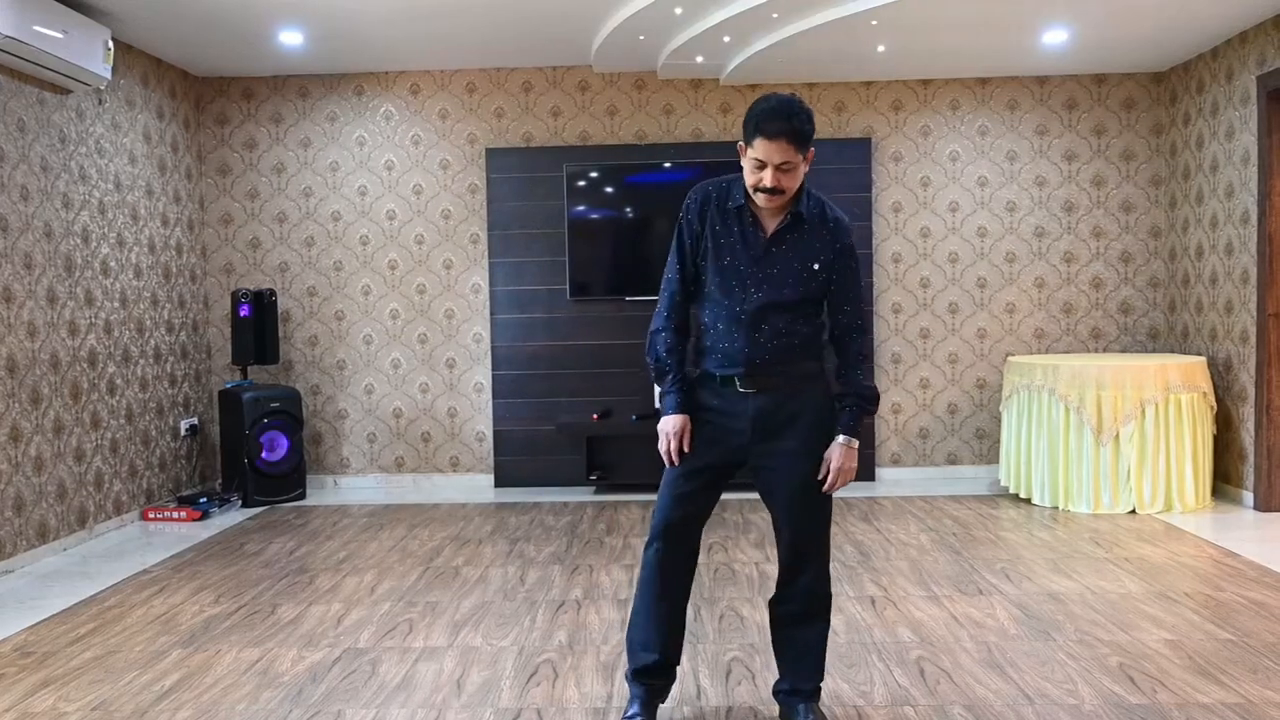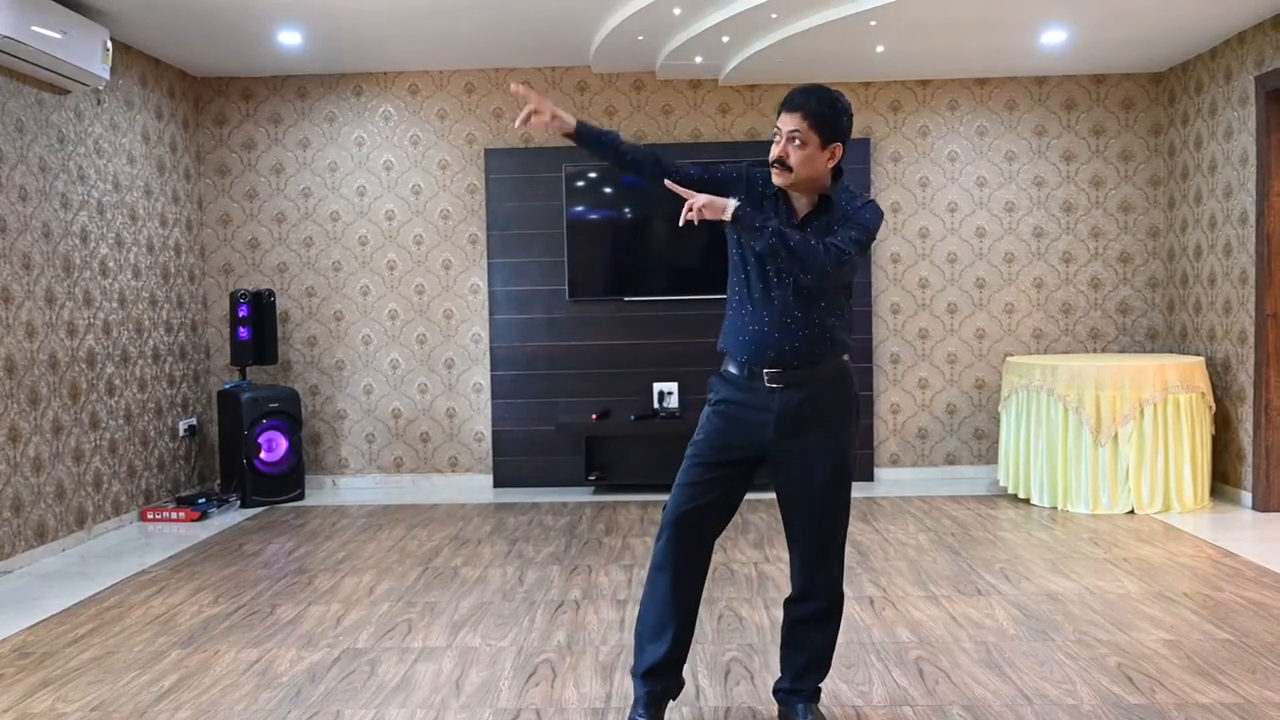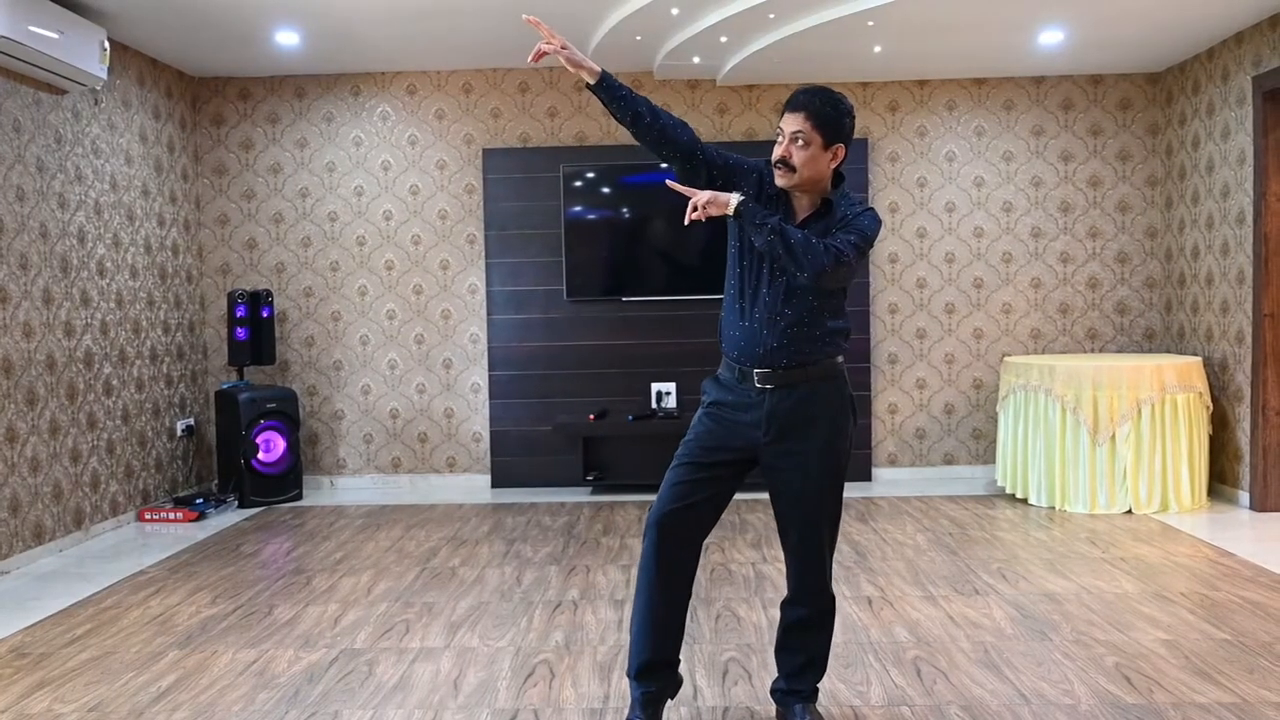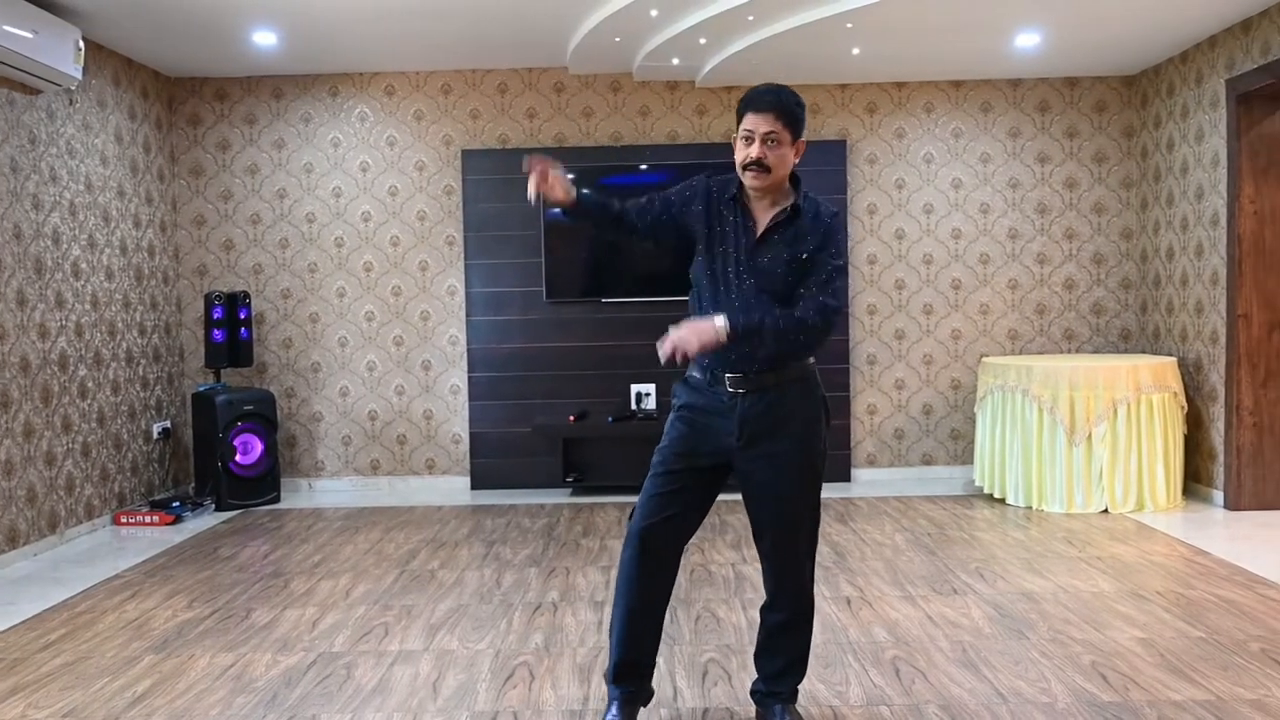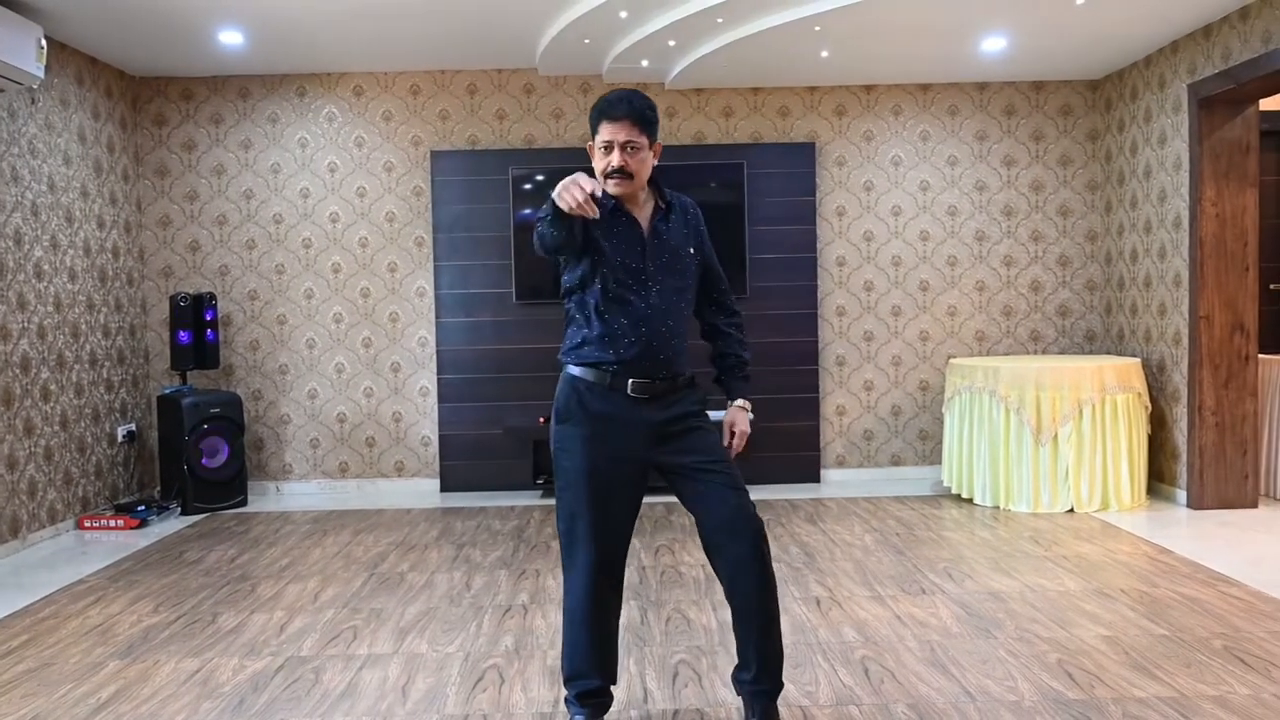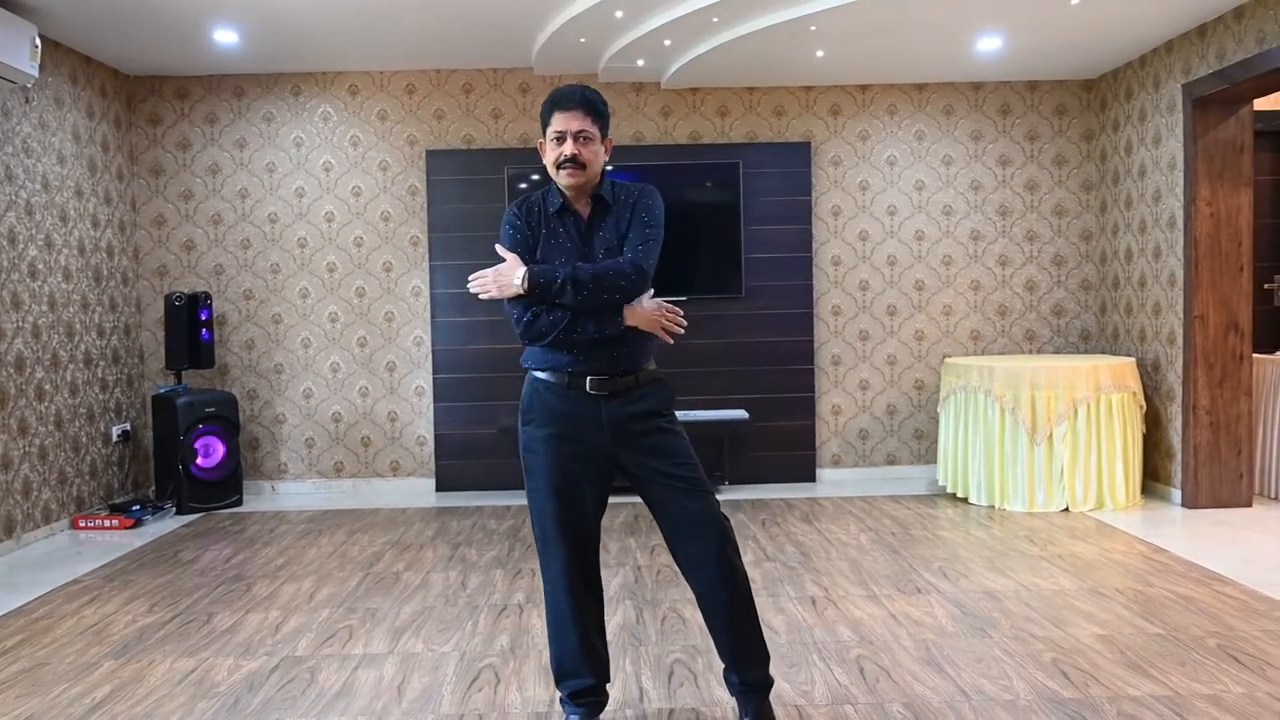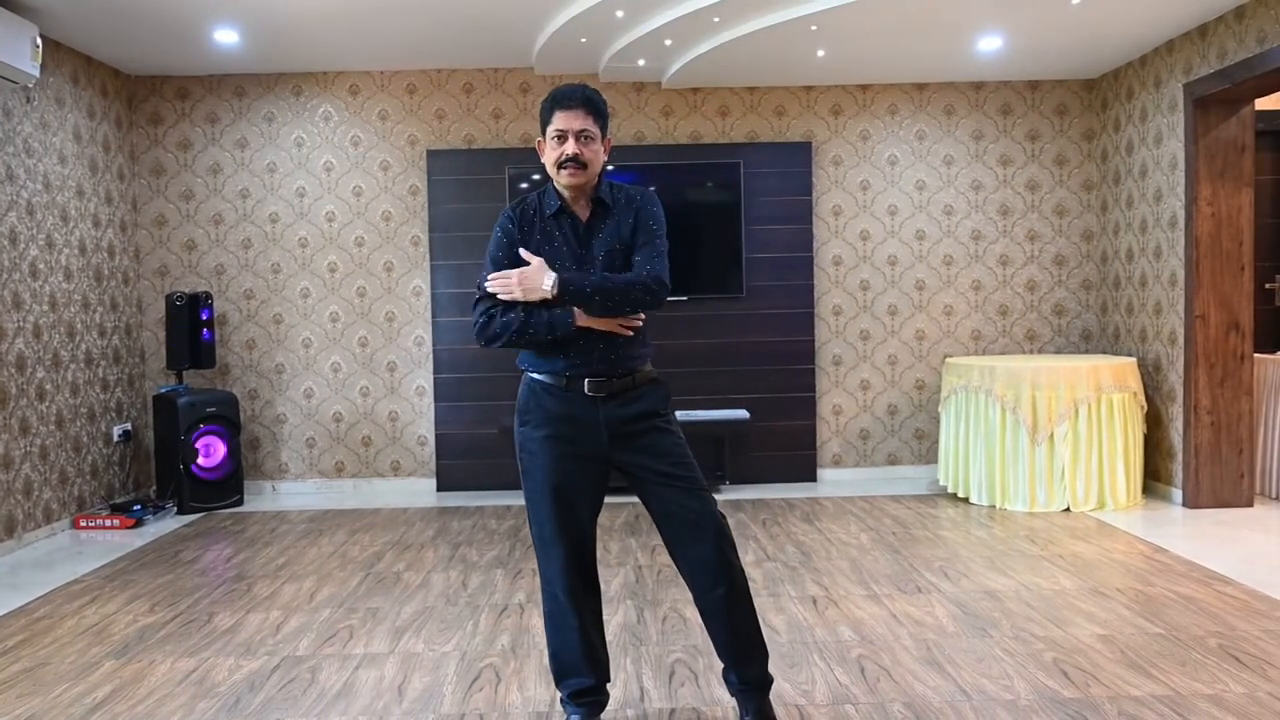
dt=0.7s
person 1, frame 1
left shoulder: (830, 229)
right shoulder: (704, 207)
left elbow: (851, 333)
right elbow: (672, 308)
left wrist: (848, 430)
right wrist: (673, 399)
left hip: (797, 403)
right hip: (712, 397)
left knee: (804, 551)
right knee: (669, 535)
person 1, frame 2
left shoulder: (858, 213)
right shoulder: (748, 184)
left elbow: (819, 261)
right elbow: (656, 168)
left wrist: (736, 215)
right wrist: (575, 128)
left hip: (816, 400)
right hip: (738, 393)
left knee: (818, 554)
right knee: (683, 529)
person 1, frame 3
left shoulder: (857, 221)
right shoulder: (751, 182)
left elbow: (813, 264)
right elbow: (670, 136)
left wrist: (739, 209)
right wrist: (591, 72)
left hip: (810, 402)
right hip: (733, 392)
left knee: (810, 553)
right knee: (669, 525)
person 1, frame 4
left shoulder: (823, 226)
right shoulder: (706, 199)
left elbow: (815, 319)
right elbow: (627, 215)
left wrist: (723, 326)
right wrist: (570, 195)
left hip: (783, 407)
right hip: (704, 400)
left knee: (787, 559)
right knee: (649, 538)
person 1, frame 5
left shoulder: (685, 216)
right shoulder: (585, 214)
left elbow: (717, 309)
right elbow: (551, 241)
left wrist: (738, 393)
right wrist: (561, 203)
left hip: (675, 403)
right hip: (594, 407)
left knee: (742, 538)
right knee: (591, 559)
person 1, frame 6
left shoulder: (641, 202)
right shoulder: (525, 218)
left elbow: (632, 274)
right elbow: (531, 323)
left wrist: (536, 279)
right wrist: (625, 314)
left hip: (638, 400)
right hip: (557, 406)
left knee: (707, 538)
right knee: (567, 557)
person 1, frame 7
left shoulder: (639, 206)
right shoulder: (519, 221)
left elbow: (653, 288)
right elbow: (488, 324)
left wrist: (558, 286)
right wrist: (576, 317)
left hip: (636, 402)
right hip: (553, 409)
left knee: (704, 539)
right knee: (565, 560)
